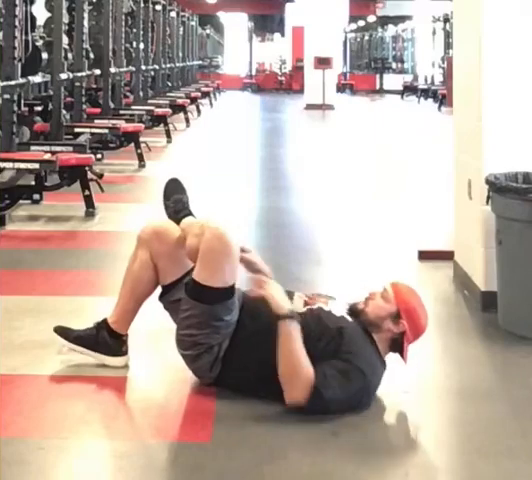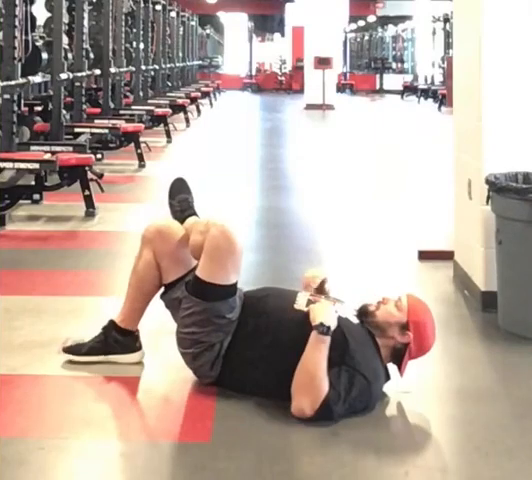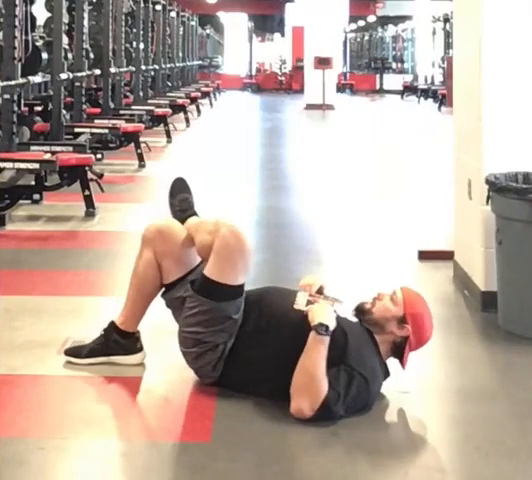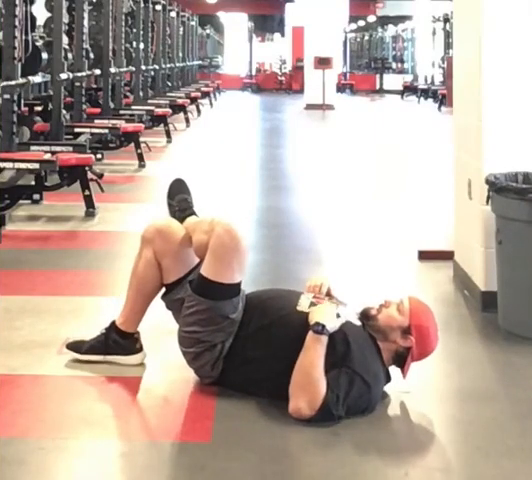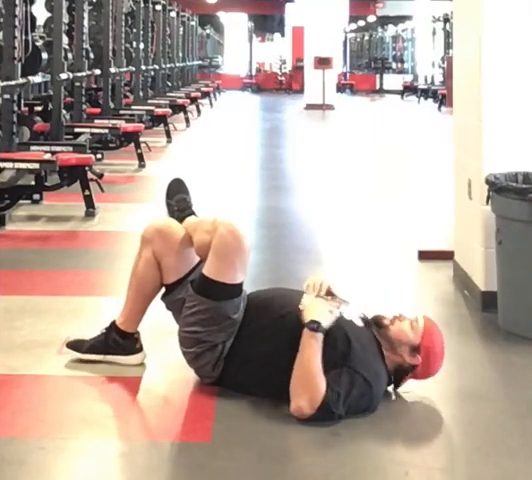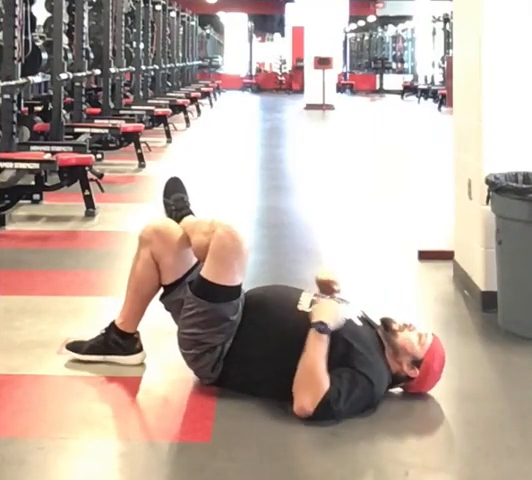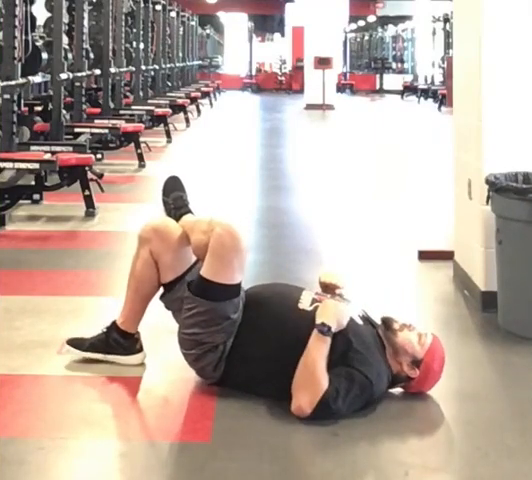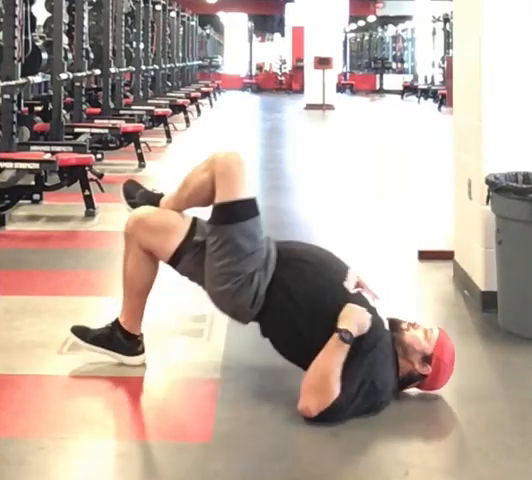
dt=0.4s
person 1, frame 1
left shoulder: (361, 371)
right shoulder: (352, 331)
left elbow: (297, 393)
left wrist: (284, 313)
right wrist: (266, 277)
left hip: (214, 351)
right hip: (236, 320)
left knee: (215, 239)
right knee: (154, 237)
left ankle: (187, 223)
right ankle: (111, 337)
person 1, frame 2
left shoulder: (365, 374)
right shoulder: (359, 333)
left elbow: (304, 405)
left wrist: (322, 327)
right wrist: (319, 296)
left hip: (213, 349)
right hip: (236, 318)
left knee: (219, 236)
right knee: (158, 235)
left ankle: (189, 222)
right ankle: (121, 335)
person 1, frame 3
left shoulder: (363, 373)
right shoulder: (357, 332)
left elbow: (304, 406)
left wrist: (320, 329)
right wrist: (314, 296)
left hip: (213, 349)
right hip: (231, 320)
left knee: (230, 237)
right knee: (158, 234)
left ankle: (191, 222)
right ankle: (122, 338)
person 1, frame 4
left shoulder: (364, 377)
right shoulder: (360, 333)
left elbow: (302, 405)
left wrist: (321, 329)
right wrist: (320, 296)
left hip: (215, 350)
right hip: (237, 319)
left knee: (224, 235)
right knee: (157, 235)
left ankle: (189, 221)
right ankle: (122, 338)
person 1, frame 5
left shoulder: (367, 378)
right shoulder: (365, 330)
left elbow: (304, 404)
left wrist: (315, 325)
right wrist: (319, 293)
left hip: (216, 349)
right hip: (236, 317)
left knee: (228, 236)
right knee: (157, 234)
left ankle: (188, 220)
right ankle: (122, 338)
person 1, frame 6
left shoulder: (369, 376)
right shoulder: (367, 328)
left elbow: (306, 403)
left wrist: (320, 327)
right wrist: (325, 298)
left hip: (216, 350)
right hip: (235, 317)
left knee: (225, 239)
right knee: (156, 234)
left ankle: (186, 220)
right ankle: (122, 339)
person 1, frame 7
left shoulder: (369, 374)
right shoulder: (368, 328)
left elbow: (304, 403)
left wrist: (326, 327)
right wrist: (330, 295)
left hip: (216, 349)
right hip: (239, 314)
left knee: (225, 238)
right knee: (155, 233)
left ankle: (186, 220)
right ankle: (123, 338)
person 1, frame 8
left shoulder: (377, 376)
right shoulder: (380, 334)
left elbow: (312, 405)
left wrist: (345, 334)
left hip: (248, 280)
right hip: (267, 263)
left knee: (228, 164)
right knee: (140, 224)
left ankle: (163, 203)
